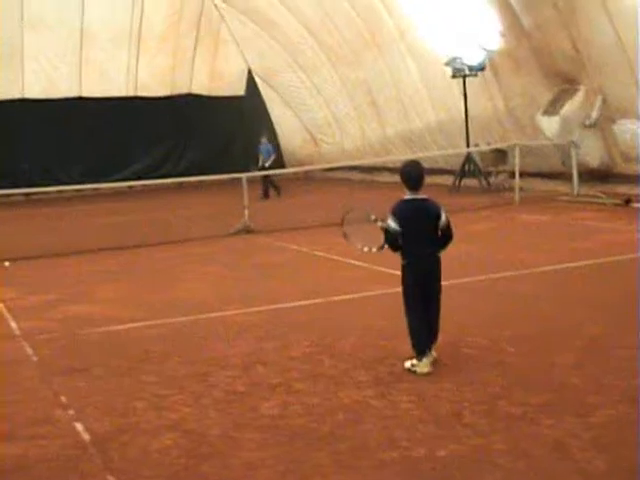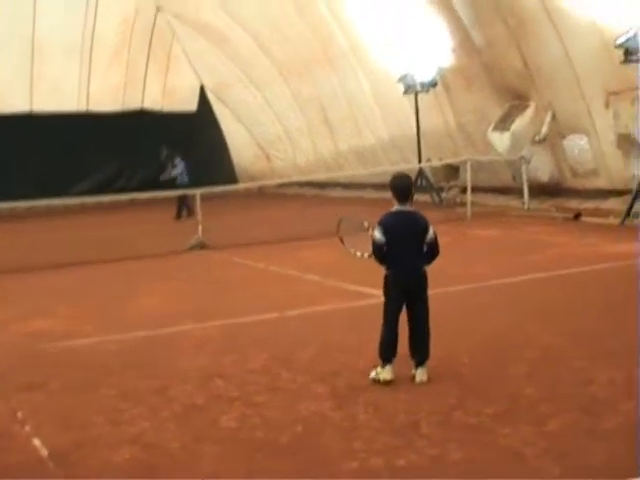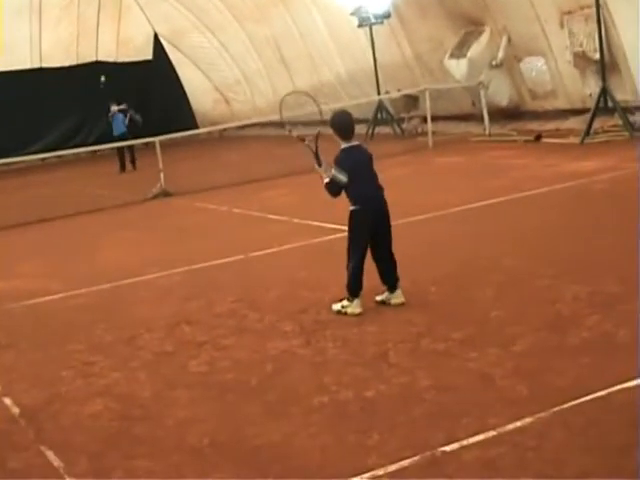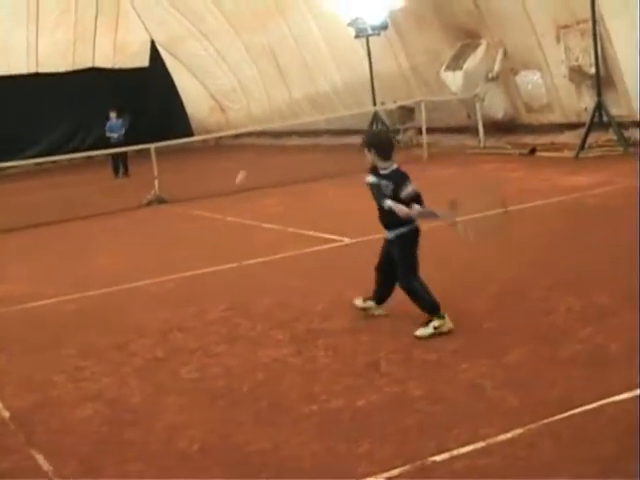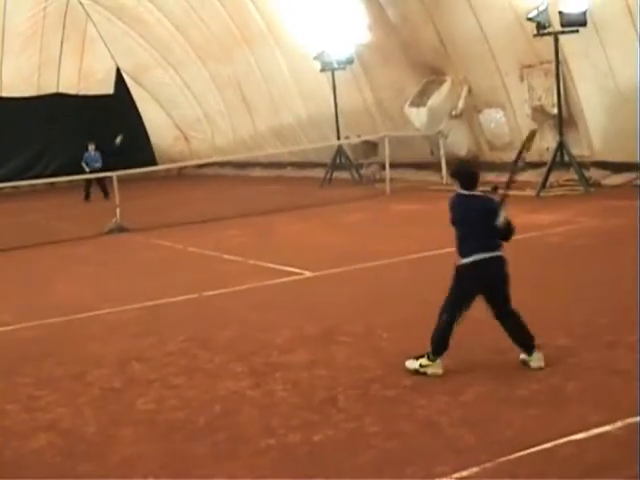
dt=1s
person 1, frame 1
left shoulder: (398, 210)
right shoulder: (434, 207)
left elbow: (392, 241)
right elbow: (447, 235)
left hip: (412, 266)
right hip: (432, 263)
left knee: (415, 311)
right knee: (432, 307)
left ankle: (422, 359)
right ankle: (428, 350)
person 1, frame 2
left shoulder: (385, 221)
right shoulder: (422, 221)
left elbow: (378, 251)
right elbow: (433, 250)
left hip: (395, 278)
right hip: (417, 277)
left knee: (390, 321)
right knee: (419, 322)
left ankle: (386, 366)
right ankle: (420, 368)
person 1, frame 3
left shoulder: (342, 159)
right shoulder: (364, 152)
left elbow: (334, 191)
left wrist: (326, 179)
right wrist: (334, 176)
left hip: (362, 210)
right hip: (379, 205)
left knee: (355, 254)
right knee: (383, 250)
left ankle: (352, 301)
right ankle: (394, 291)
person 1, frame 4
left shoulder: (399, 177)
right shoulder: (373, 173)
left elbow: (416, 201)
right elbow: (379, 196)
left wrist: (417, 211)
right wrist: (399, 208)
left hip: (405, 233)
right hip: (391, 232)
left knee: (407, 277)
right knee: (383, 269)
left ankle: (439, 318)
right ankle: (376, 302)
person 1, frame 5
left shoulder: (455, 203)
right shoulder: (490, 204)
right elbow: (506, 233)
left hip: (471, 266)
right hip: (496, 263)
left knee: (449, 312)
right knee: (504, 311)
left ankle: (432, 360)
right ankle: (532, 353)
